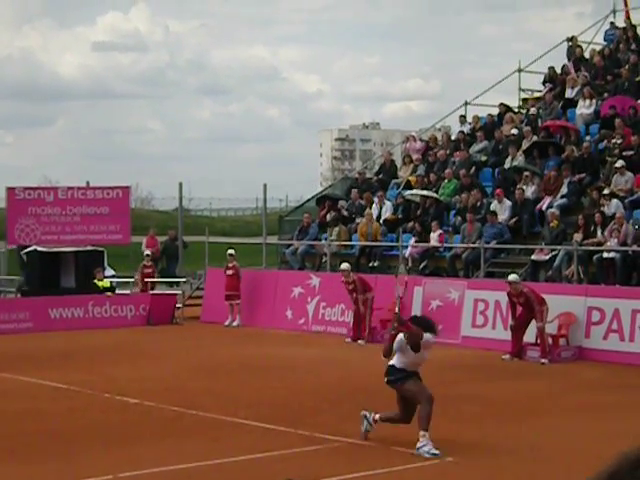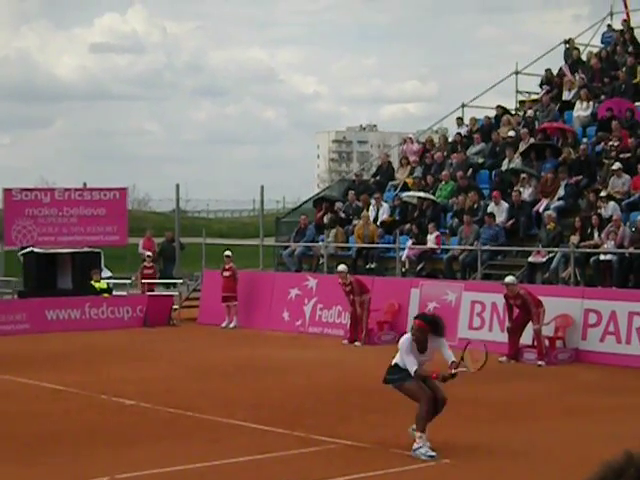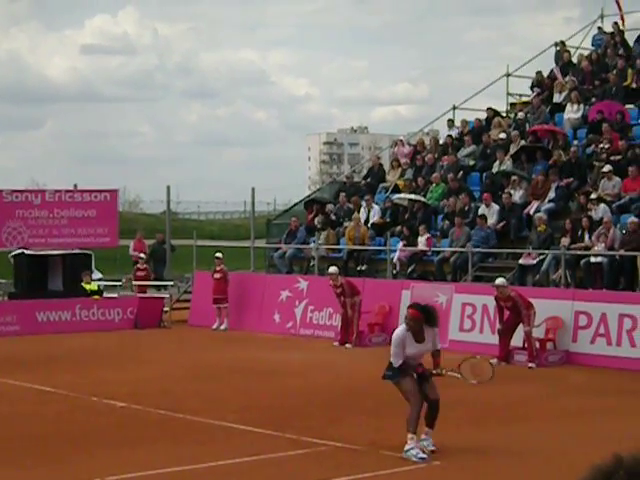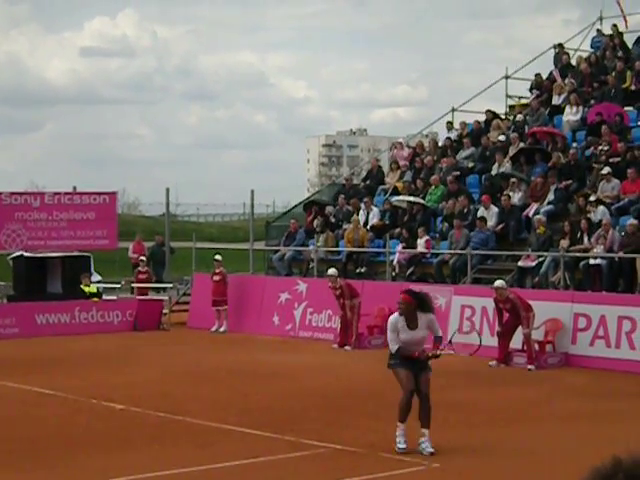
dt=0.2s
person 1, frame 1
left shoulder: (428, 338)
right shoulder: (401, 339)
left elbow: (422, 338)
right elbow: (386, 355)
left wrist: (407, 326)
right wrist: (394, 335)
left hip: (411, 374)
right hip: (397, 374)
left knee: (404, 417)
right knee: (427, 398)
left ankle: (372, 418)
right ankle: (423, 442)
person 1, frame 2
left shoulder: (437, 339)
right shoulder: (406, 341)
left elbow: (451, 359)
right elbow: (415, 370)
left wrist: (452, 369)
right wrist: (436, 377)
left hip: (416, 372)
right hip: (399, 372)
left knee: (441, 400)
right knee: (426, 398)
left ankle: (417, 428)
right ankle: (419, 444)
person 1, frame 3
left shoulder: (432, 330)
right shoulder: (399, 334)
left elbow: (436, 348)
right elbow: (397, 361)
left wrist: (436, 364)
right wrist: (420, 369)
left hip: (418, 369)
right hip: (399, 370)
left knee: (434, 400)
right knee: (416, 402)
left ankle: (426, 438)
right ankle: (410, 445)
person 1, frame 4
left shoulder: (428, 317)
right shoulder: (394, 320)
left elbow: (438, 335)
right elbow: (394, 348)
left wrist: (435, 350)
right wrist: (417, 354)
left hip: (420, 361)
right hip: (401, 359)
left knee: (425, 395)
right knee: (409, 390)
left ankle: (425, 439)
right ankle: (400, 433)
